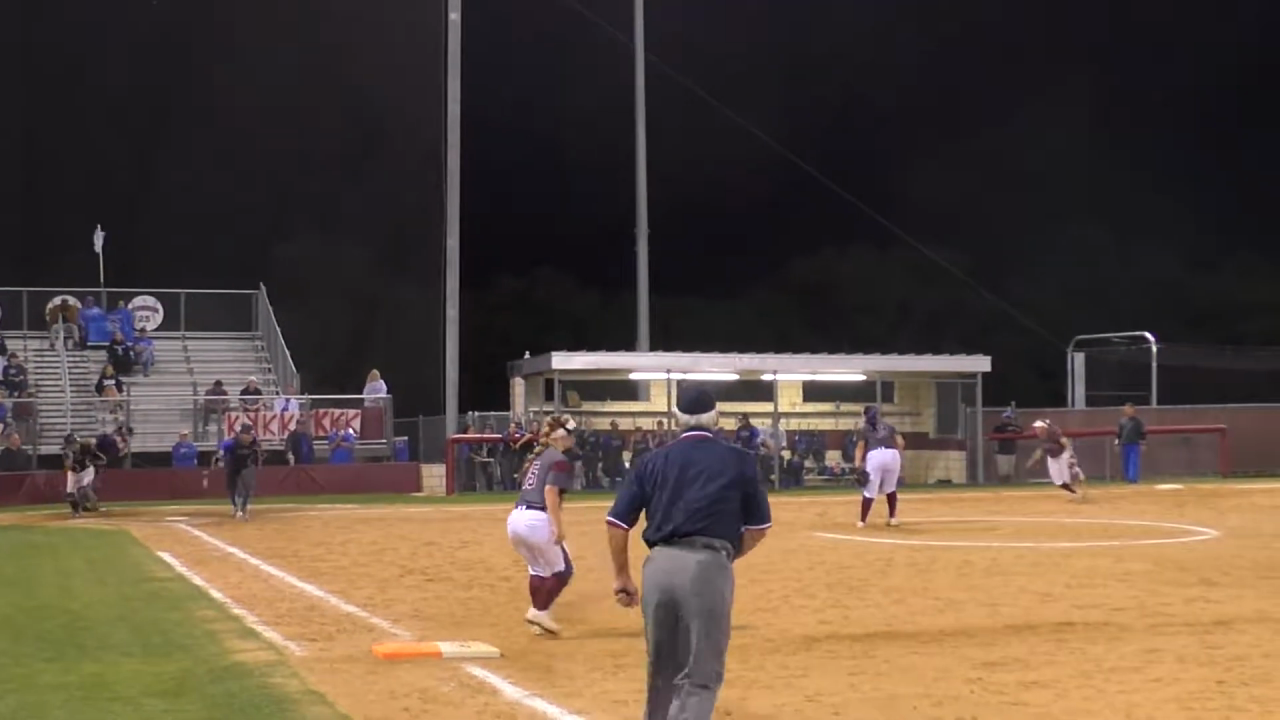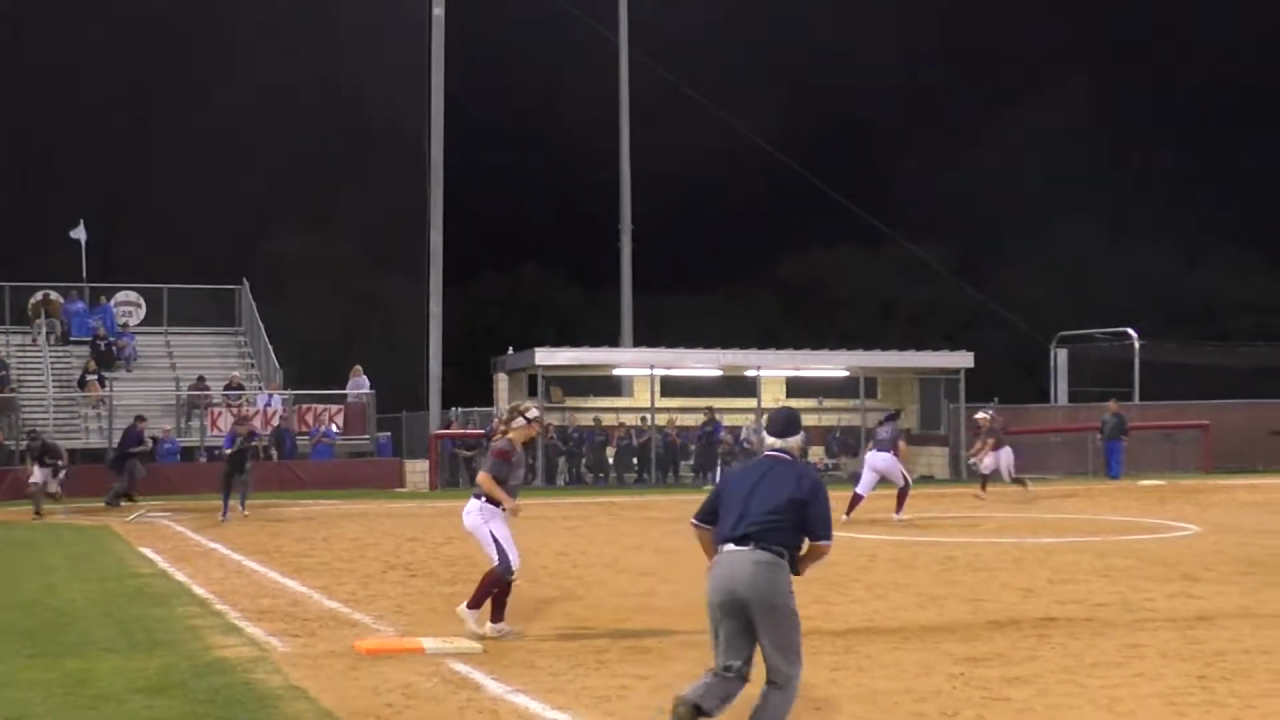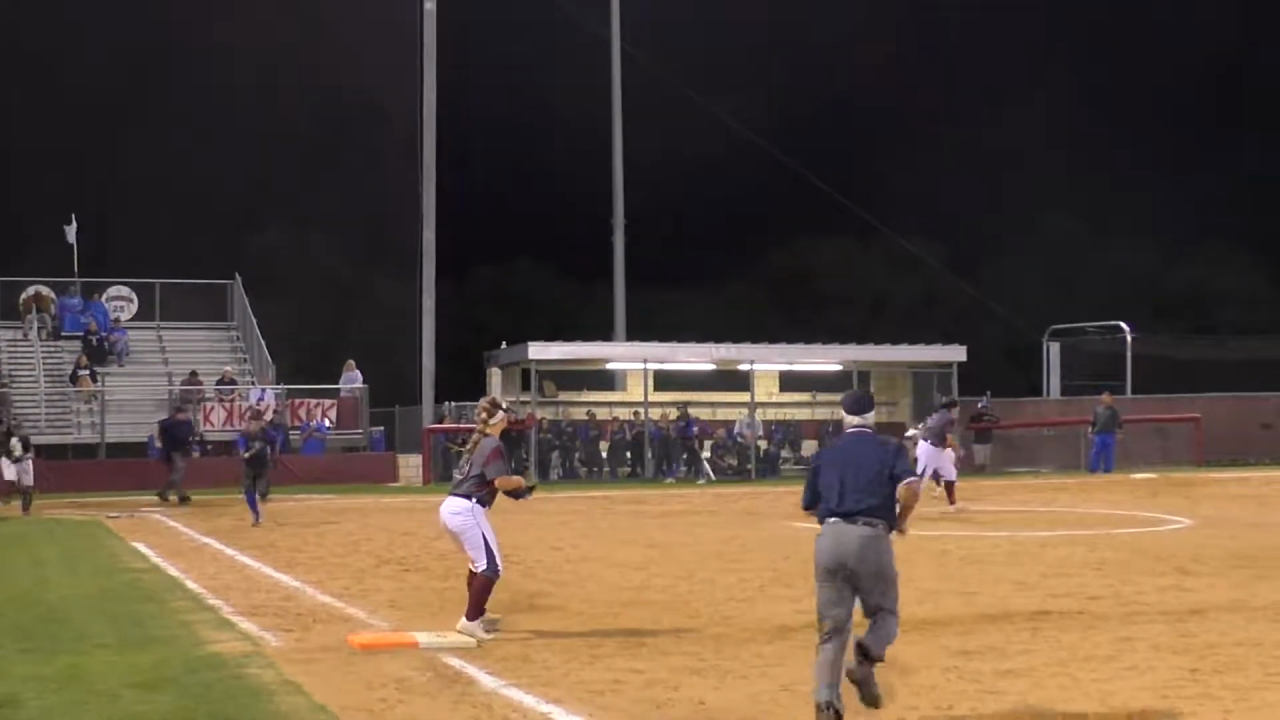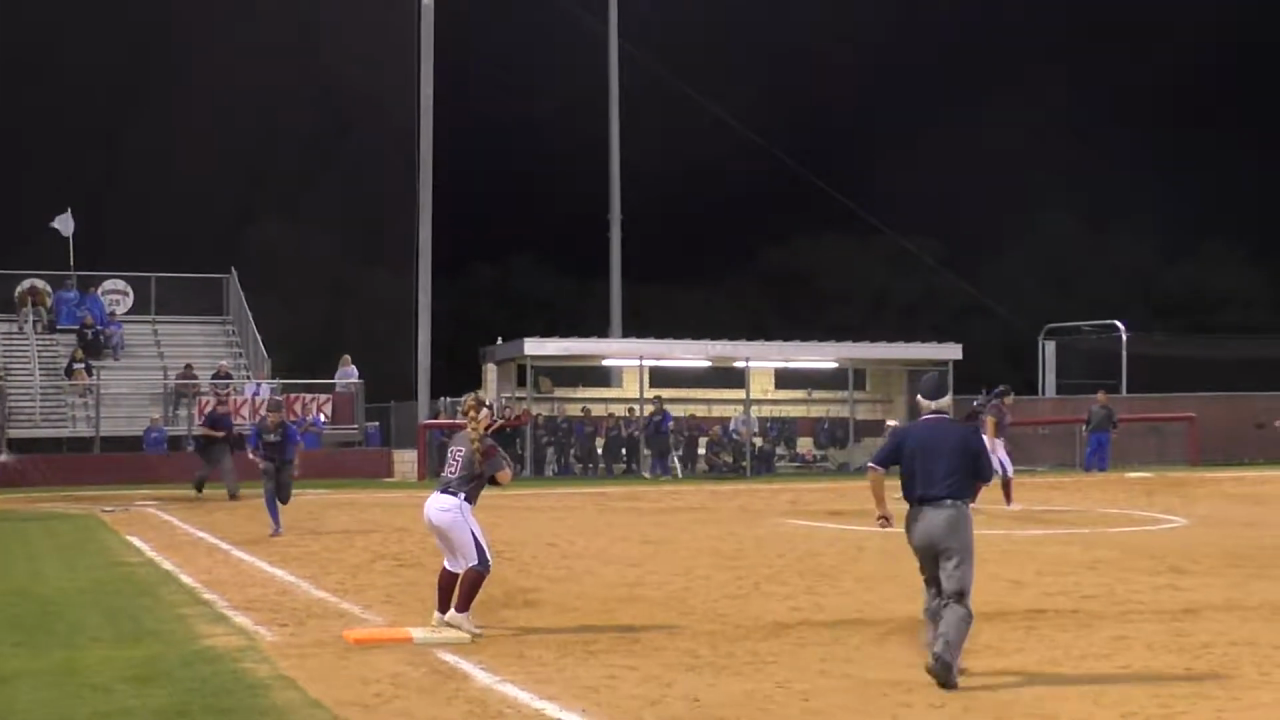
dt=0.4s
person 1, frame 1
left shoulder: (653, 461)
right shoulder: (738, 459)
left elbow: (618, 522)
right elbow: (758, 528)
left wrist: (621, 576)
left hip: (660, 567)
right hip: (709, 568)
left knee: (662, 674)
right knee: (699, 680)
person 1, frame 2
left shoulder: (735, 474)
right shoulder: (808, 479)
left elbow: (701, 523)
right elbow: (823, 543)
right wrist: (801, 564)
left hip: (724, 569)
right hip: (766, 572)
left knee: (730, 668)
right knee: (783, 670)
person 1, frame 3
left shoulder: (825, 453)
right shoulder: (889, 449)
left elbow: (810, 506)
right elbow: (909, 487)
right wrist: (900, 520)
left hip: (829, 540)
right hip: (871, 540)
left knee: (833, 626)
right knee: (884, 617)
right ankle: (865, 658)
person 1, frame 4
left shoulder: (904, 433)
right shoulder: (967, 433)
left elbow: (876, 469)
right elbow: (985, 477)
left wrist: (880, 508)
left hip: (918, 521)
right hip: (954, 519)
left knee: (934, 589)
right knee: (956, 598)
left ankle: (938, 649)
right ankle: (942, 658)
person 2, frame 1
left shoulder: (539, 457)
right shoulder: (560, 460)
right elbow: (550, 492)
right wrist: (558, 525)
left hip: (516, 518)
right hip: (537, 520)
left knee: (539, 571)
right knee: (564, 570)
left ankle: (540, 622)
right ankle: (540, 611)
person 2, frame 2
left shoulder: (517, 449)
right shoulder: (503, 447)
right elbow: (483, 478)
right wrist: (506, 501)
left hip: (492, 512)
right hip: (481, 511)
left knee: (509, 565)
right knee: (506, 563)
left ankle: (496, 623)
right ankle: (470, 609)
person 2, frame 3
left shoulder: (477, 442)
right shoulder: (493, 445)
right elbow: (502, 483)
left wrist: (512, 482)
right wrist: (520, 482)
left hip: (449, 508)
right hip: (467, 511)
left knee: (478, 562)
right knee: (490, 567)
left ankle: (478, 613)
right ankle: (470, 621)
person 2, frame 4
left shoulder: (457, 439)
right shoulder: (485, 444)
right elbow: (504, 479)
left wrist: (486, 471)
right wrist: (504, 465)
left hip: (433, 504)
right hip: (453, 508)
left knee: (454, 561)
right knee: (480, 563)
left ankle: (441, 614)
right ankle: (459, 613)
